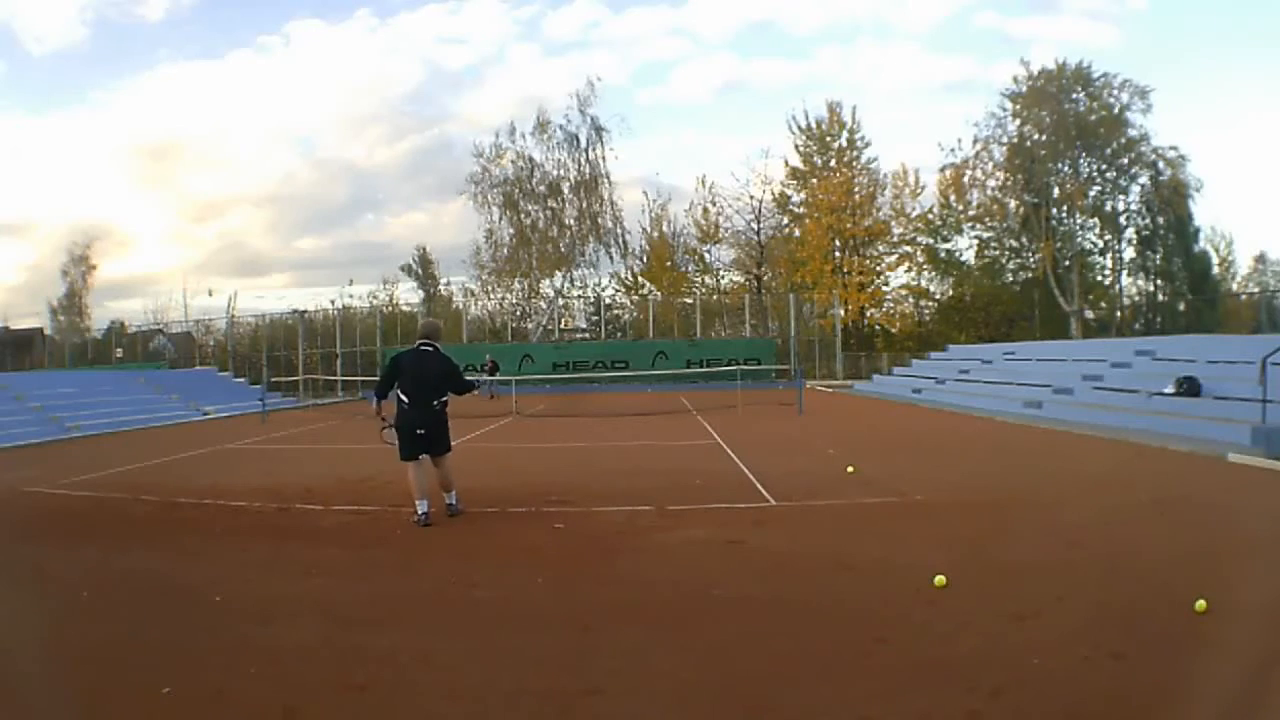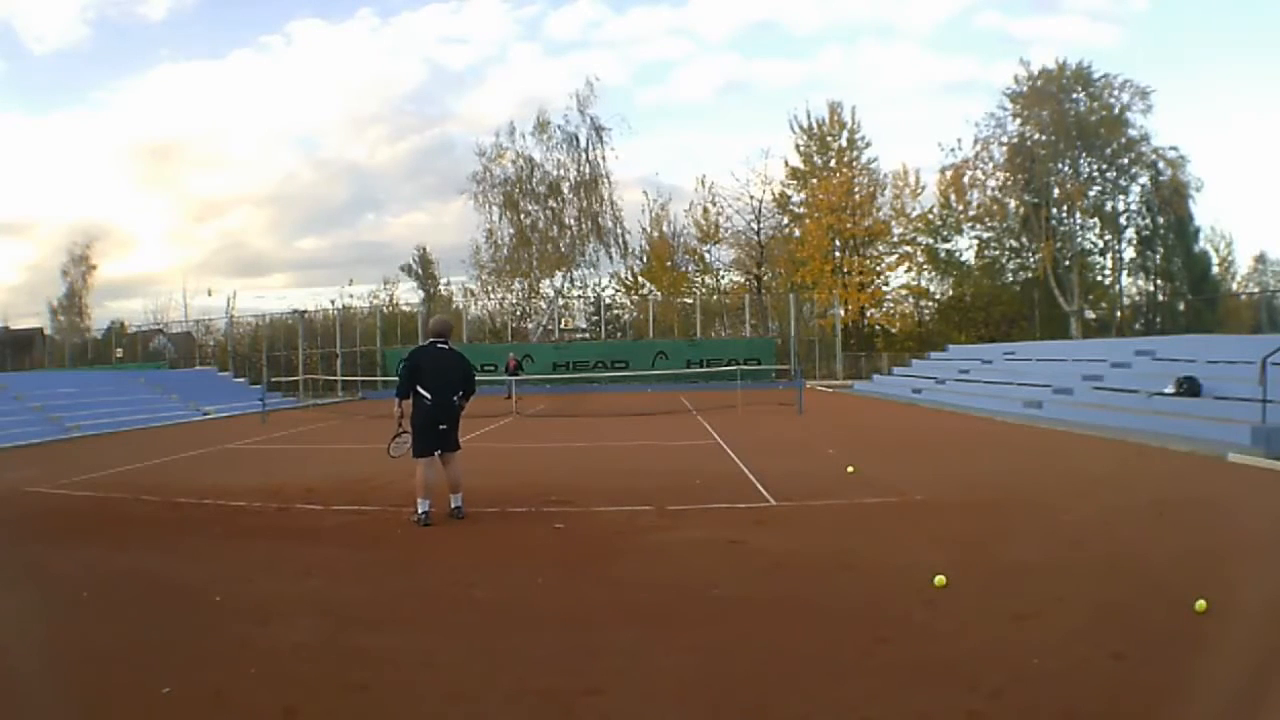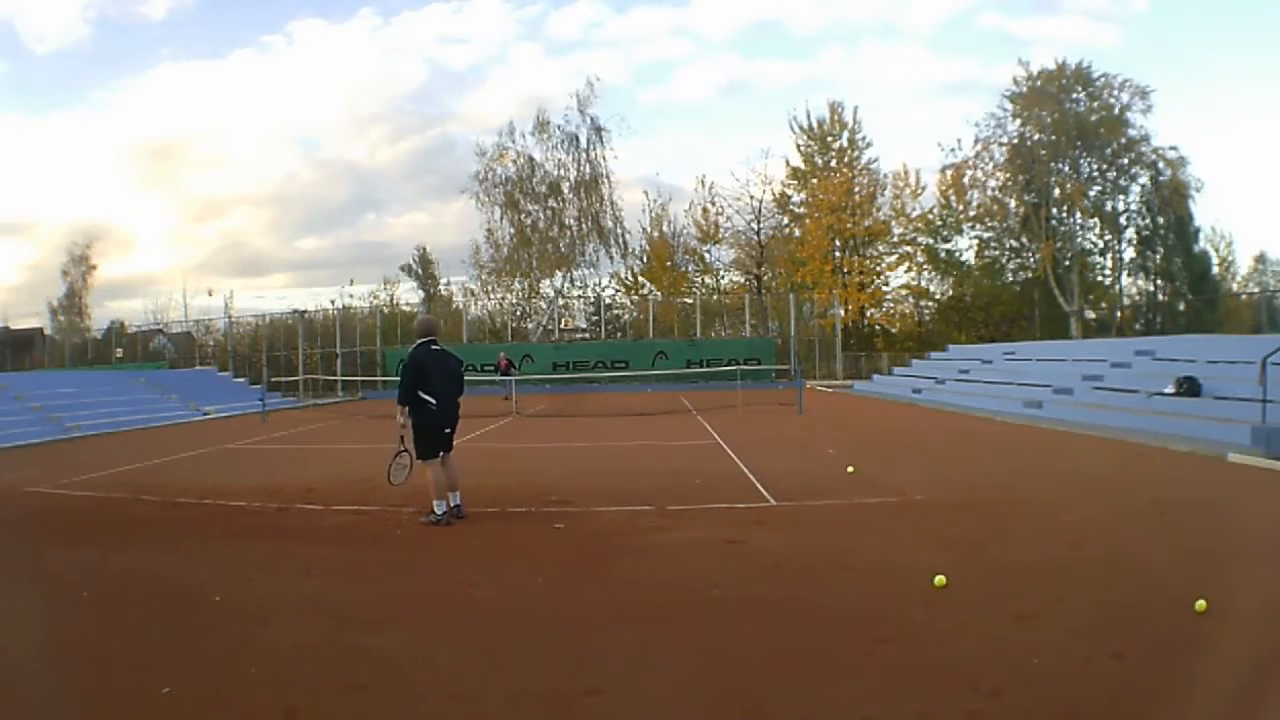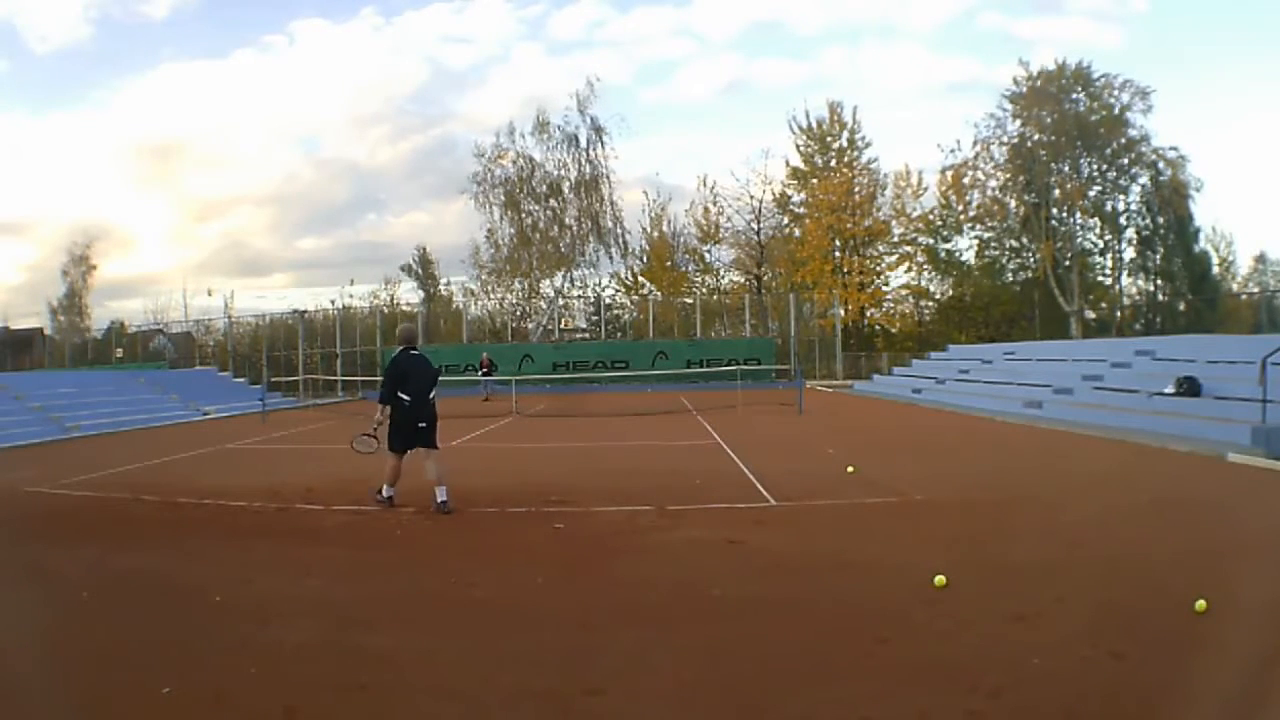
dt=1s
person 1, frame 1
left shoulder: (402, 358)
right shoulder: (445, 362)
left elbow: (384, 382)
right elbow: (459, 386)
left wrist: (378, 403)
right wrist: (475, 384)
left hip: (407, 420)
right hip: (435, 419)
left knee: (414, 464)
right knee: (441, 461)
left ankle: (422, 512)
right ankle: (451, 503)
person 1, frame 2
left shoulder: (418, 354)
right shoulder: (459, 359)
left elbow: (405, 381)
right elbow: (469, 387)
left wrist: (399, 405)
right wrist: (459, 404)
left hip: (425, 415)
right hip: (450, 414)
left knee: (423, 462)
right knee: (450, 460)
left ankle: (423, 512)
right ankle: (457, 506)
person 1, frame 3
left shoulder: (415, 356)
right shoulder: (450, 357)
left elbow: (406, 388)
right elbow: (459, 387)
left wrist: (402, 413)
left hip: (426, 417)
right hip: (449, 414)
left knee: (430, 463)
right knee: (447, 458)
left ankle: (440, 512)
right ankle: (456, 505)
person 1, frame 4
left shoulder: (397, 362)
right shoulder: (426, 362)
left elbow: (387, 389)
left wrist: (381, 412)
left hip: (403, 415)
right hip: (427, 414)
left knee: (395, 456)
right knee: (430, 456)
left ankle: (387, 494)
right ankle: (442, 500)
